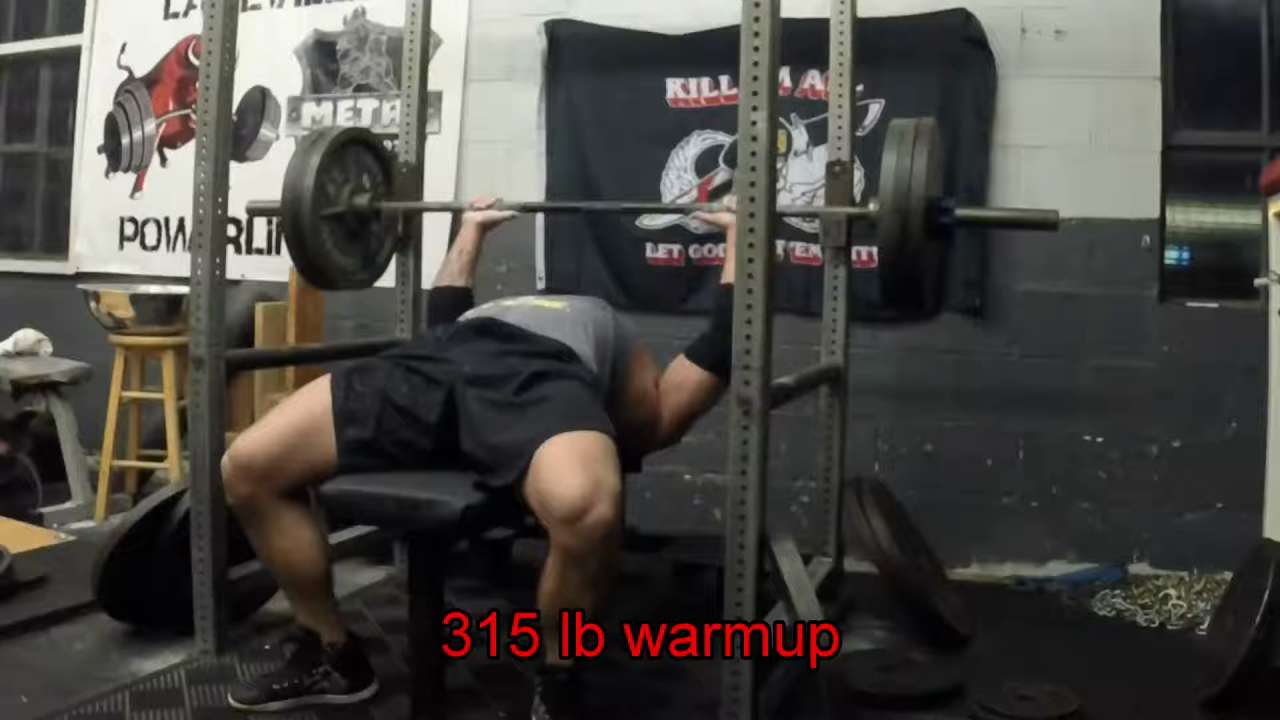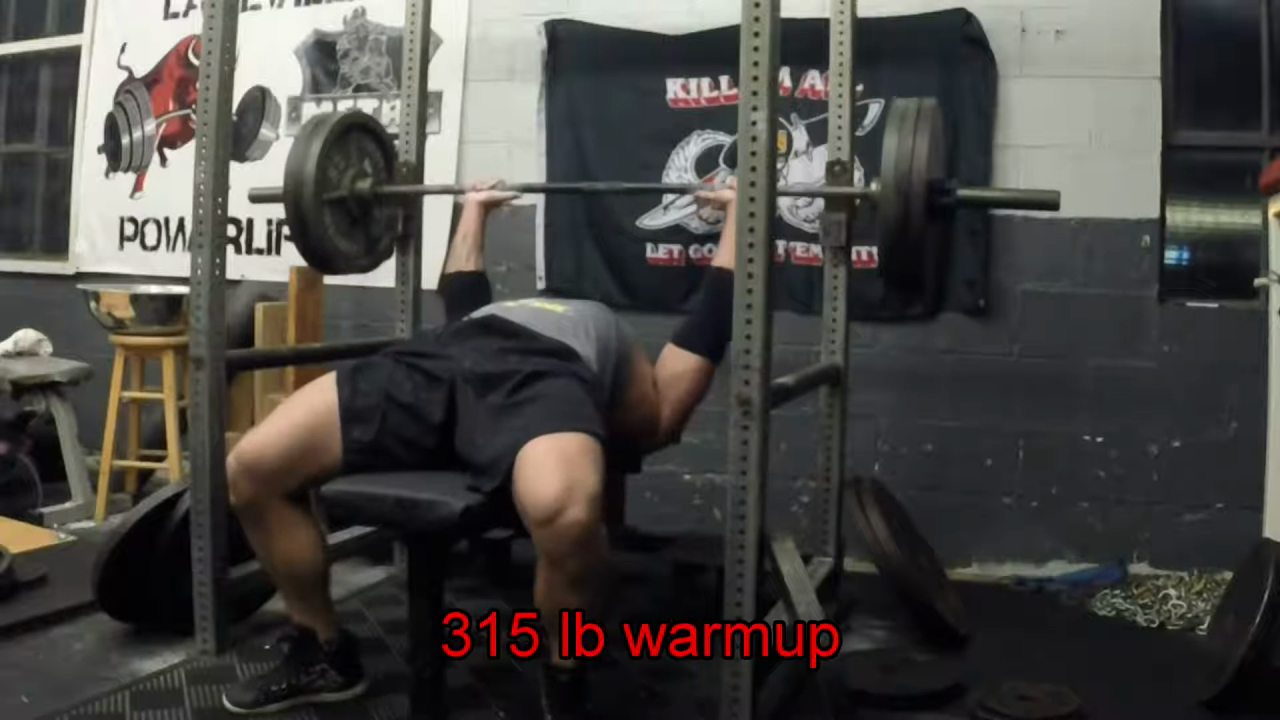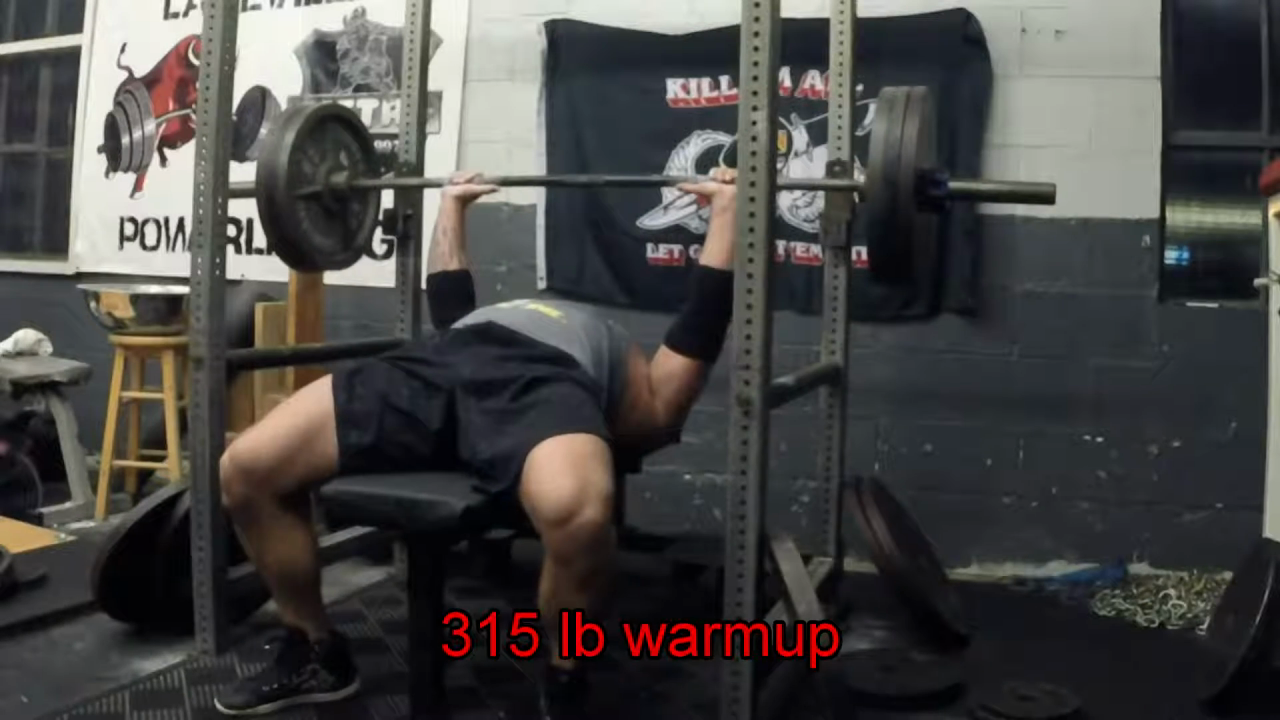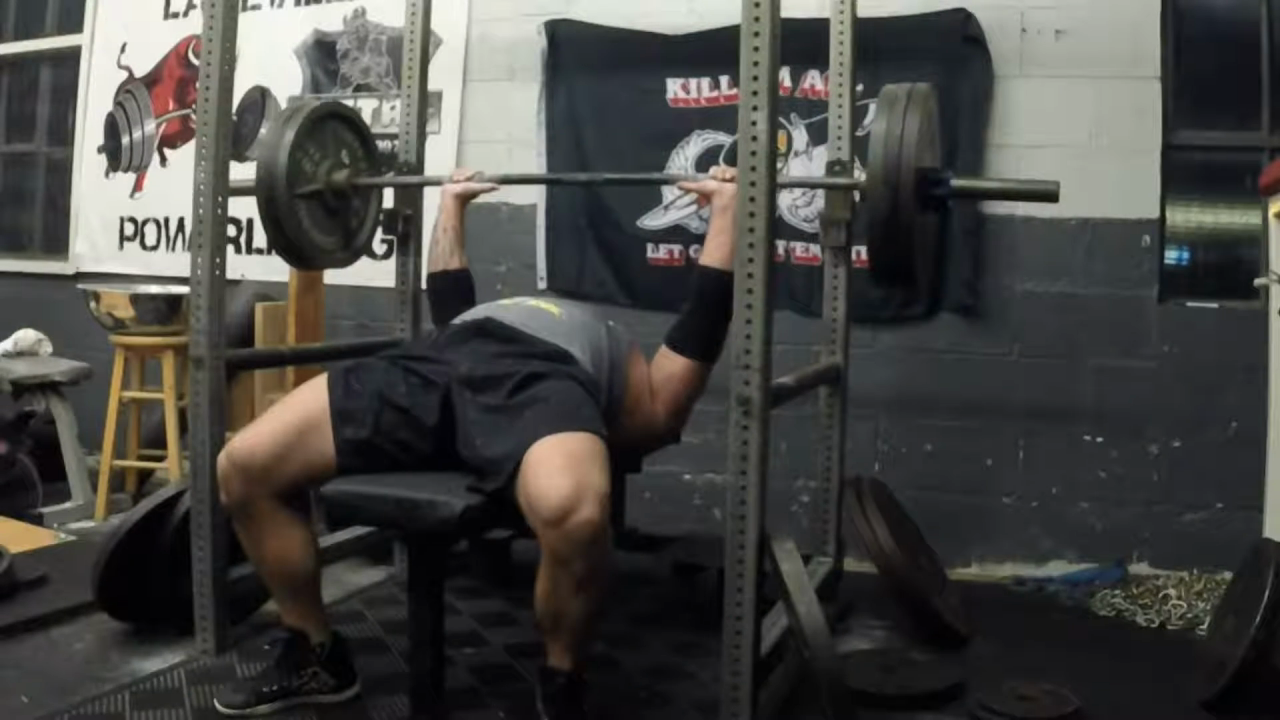
dt=1s
person 1, frame 1
left shoulder: (649, 404)
left elbow: (722, 344)
right elbow: (444, 315)
left wrist: (738, 236)
right wrist: (471, 229)
left knee: (586, 506)
right knee: (247, 466)
right ankle: (331, 655)
person 1, frame 2
left shoulder: (649, 404)
left elbow: (710, 323)
right elbow: (461, 297)
left wrist: (737, 213)
right wrist: (474, 210)
left knee: (564, 511)
right knee: (251, 468)
right ankle: (322, 653)
person 1, frame 3
left shoulder: (647, 400)
left elbow: (703, 322)
right elbow: (448, 301)
left wrist: (725, 208)
right wrist: (451, 206)
left knee: (577, 511)
right knee: (245, 469)
right ankle: (314, 653)
person 1, frame 4
left shoulder: (646, 397)
left elbow: (703, 326)
right elbow: (449, 300)
left wrist: (724, 208)
right wrist: (452, 204)
left knee: (574, 512)
right knee: (243, 467)
right ankle: (314, 655)
